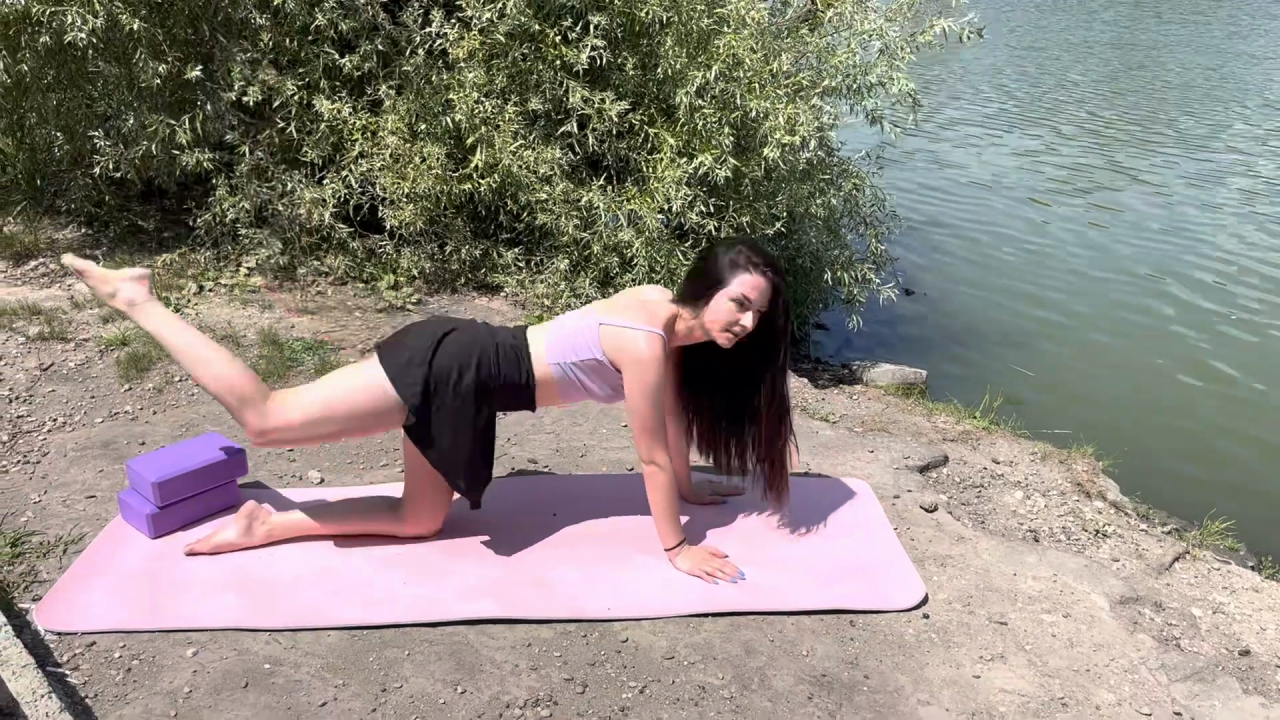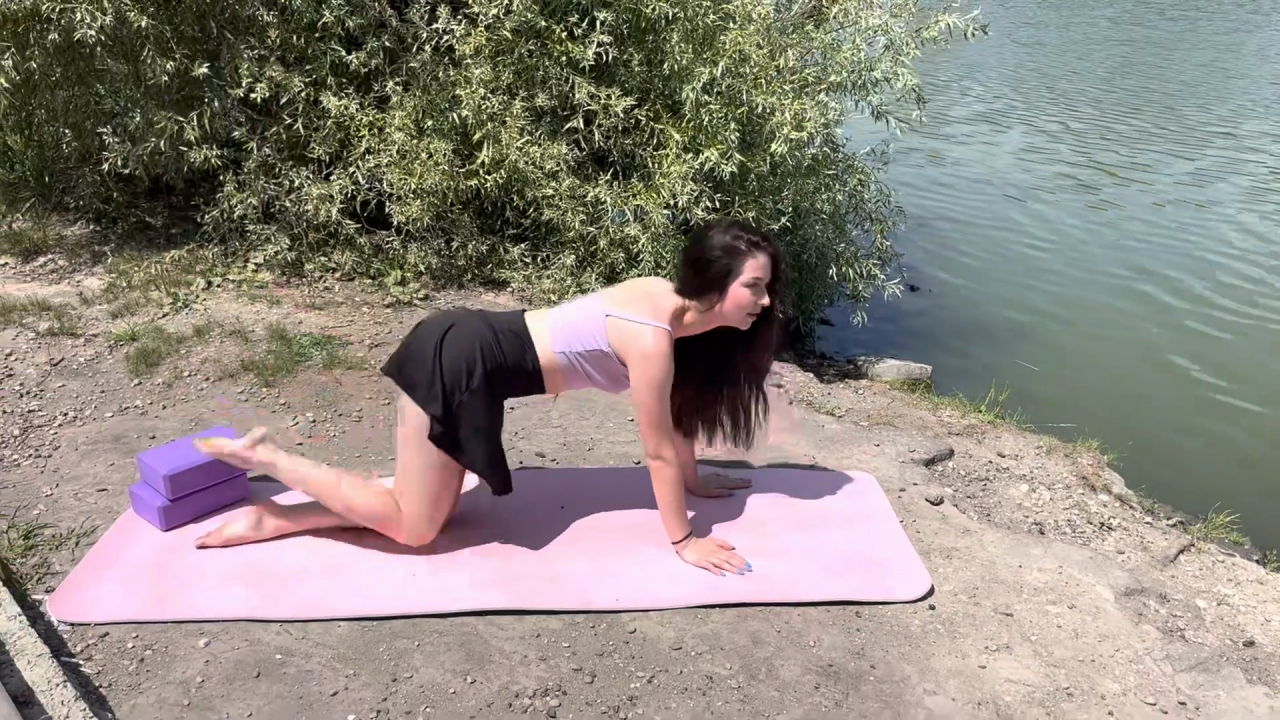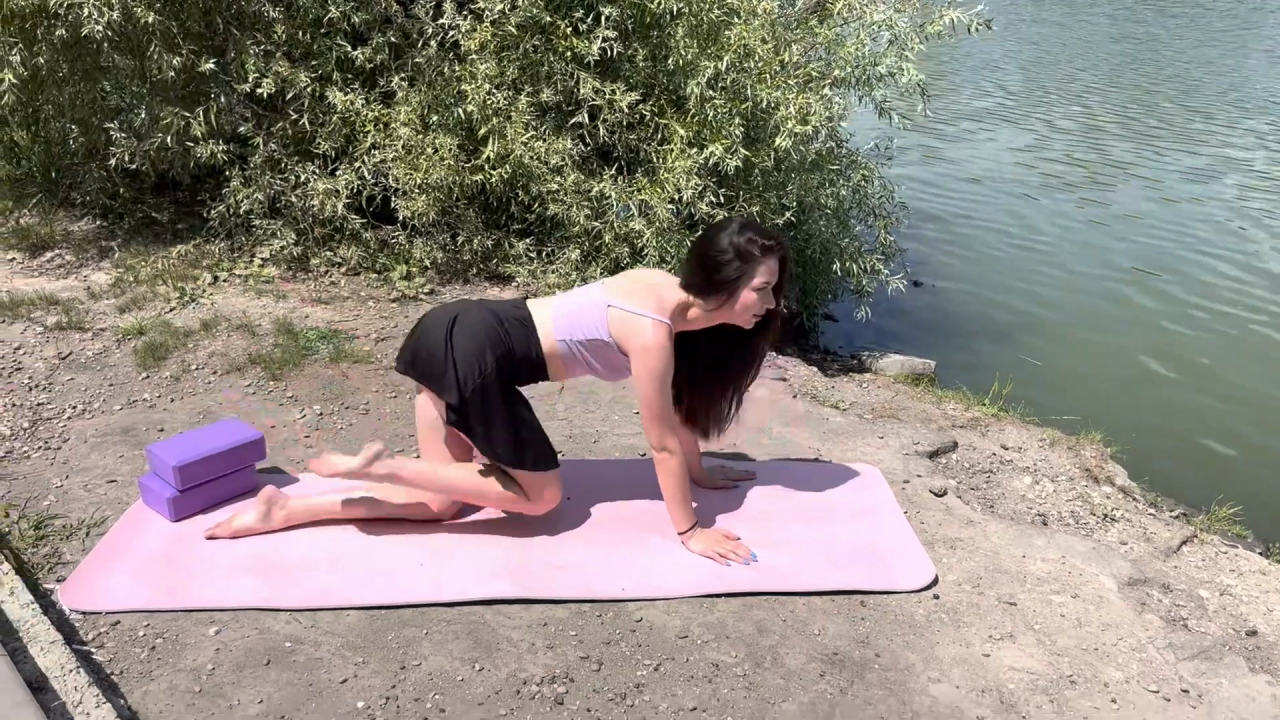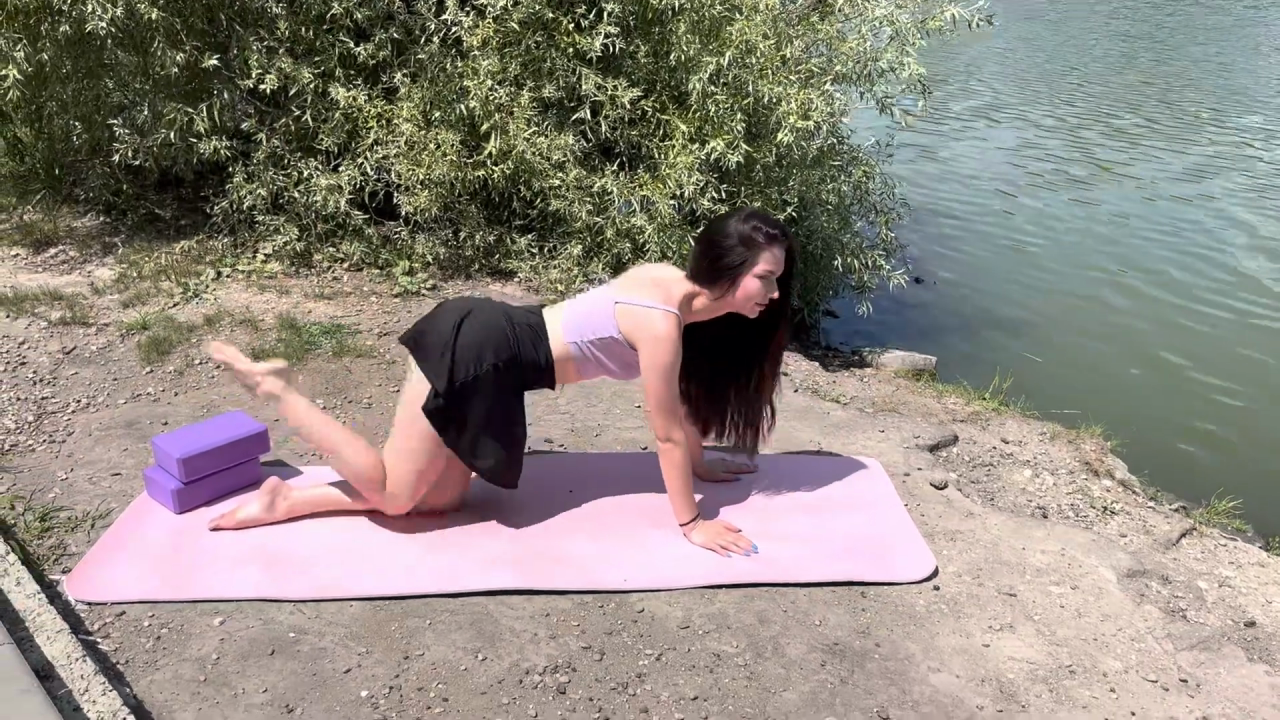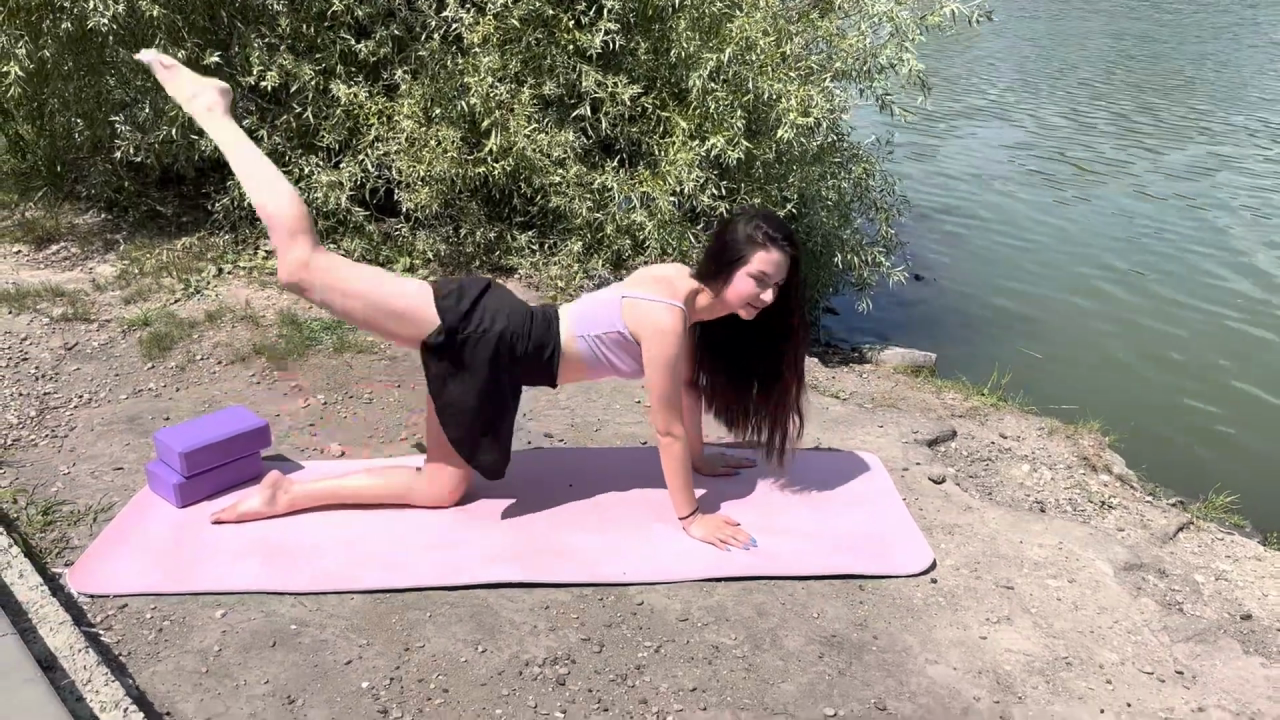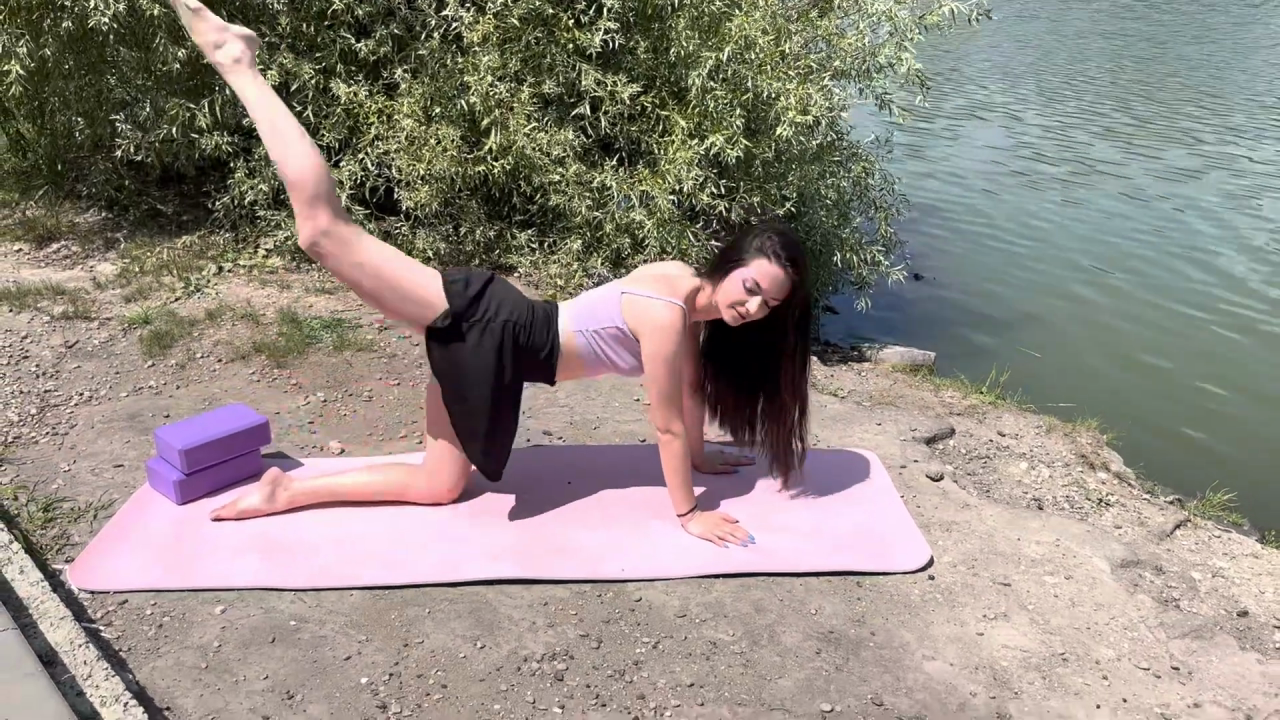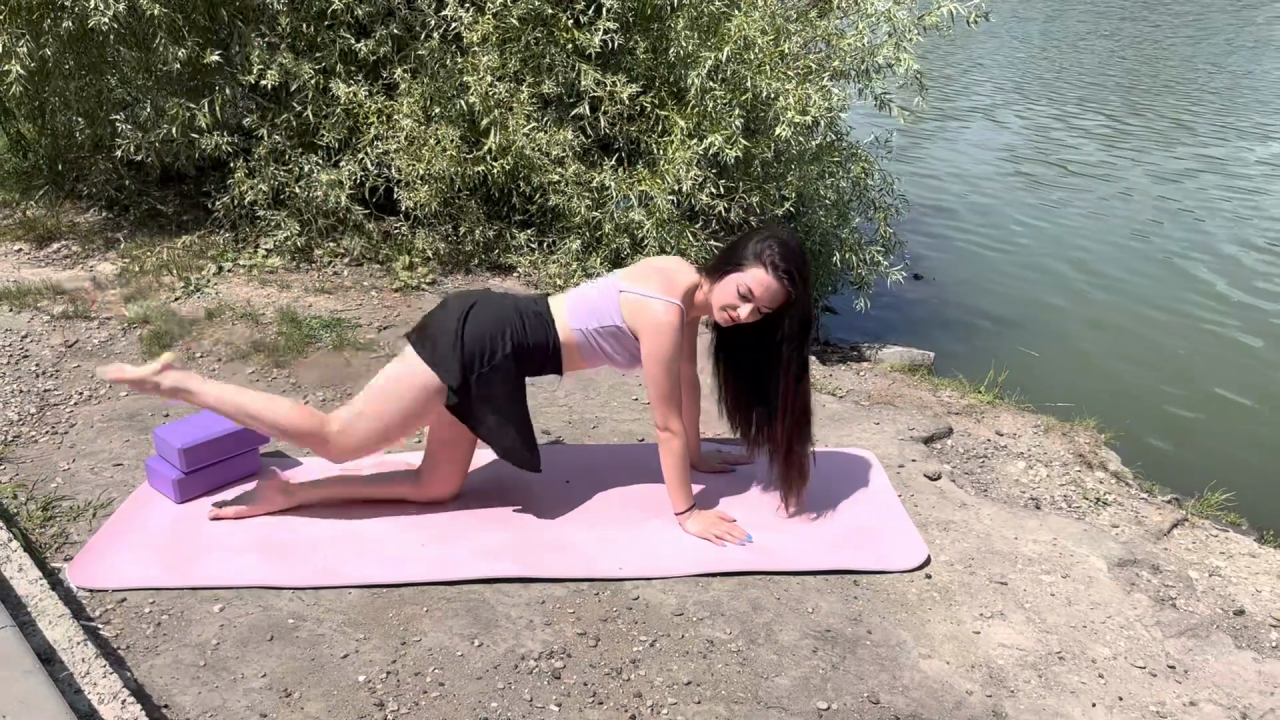
dt=0.3s
person 1, frame 1
left shoulder: (665, 307)
right shoulder: (646, 341)
left elbow: (673, 413)
right elbow: (652, 455)
left wrist: (682, 486)
right wrist: (675, 543)
left hip: (469, 360)
right hip: (454, 369)
left knee: (422, 518)
right knee: (264, 418)
left ankle: (262, 523)
right ankle: (137, 298)
person 1, frame 2
left shoulder: (667, 298)
right shoulder: (652, 340)
left elbow: (677, 409)
right elbow: (658, 449)
left wrist: (693, 480)
right wrist: (683, 538)
left hip: (462, 343)
right hip: (463, 363)
left knee: (429, 511)
right knee: (413, 528)
left ankle: (272, 516)
right ankle: (259, 456)
person 1, frame 3
left shoulder: (671, 290)
right shoulder: (652, 329)
left elbow: (679, 401)
right elbow: (662, 441)
left wrist: (697, 471)
right wrist: (688, 530)
left hip: (463, 332)
right hip: (474, 353)
left knee: (440, 502)
right knee: (541, 496)
left ankle: (281, 508)
right ankle: (382, 466)
person 1, frame 4
left shoulder: (679, 284)
right shoulder: (663, 322)
left elbow: (688, 393)
right elbow: (667, 433)
left wrist: (700, 464)
right wrist: (690, 519)
left hip: (489, 340)
right hip: (473, 349)
left knee: (437, 493)
right knee: (395, 495)
left ankle: (283, 497)
right ankle: (272, 385)
person 1, frame 5
left shoulder: (683, 290)
right shoulder: (666, 319)
left elbow: (686, 393)
right elbow: (668, 431)
left wrist: (699, 460)
right wrist: (688, 515)
left hip: (488, 356)
right hip: (477, 330)
left knee: (438, 491)
right knee: (301, 256)
left ankle: (286, 495)
right ankle: (215, 111)
person 1, frame 6
left shoulder: (692, 298)
right shoulder: (665, 316)
left elbow: (687, 397)
right elbow: (667, 426)
left wrist: (696, 461)
right wrist: (685, 511)
left hip: (490, 343)
right hip: (475, 321)
left knee: (439, 488)
right knee: (323, 228)
left ankle: (285, 491)
right ankle: (239, 66)
person 1, frame 7
left shoulder: (687, 282)
right shoulder: (666, 310)
left elbow: (684, 384)
right elbow: (668, 421)
left wrist: (695, 457)
right wrist: (684, 509)
left hip: (495, 334)
right hip: (482, 341)
left knee: (437, 483)
right knee: (333, 438)
left ankle: (281, 491)
right ankle: (178, 380)
